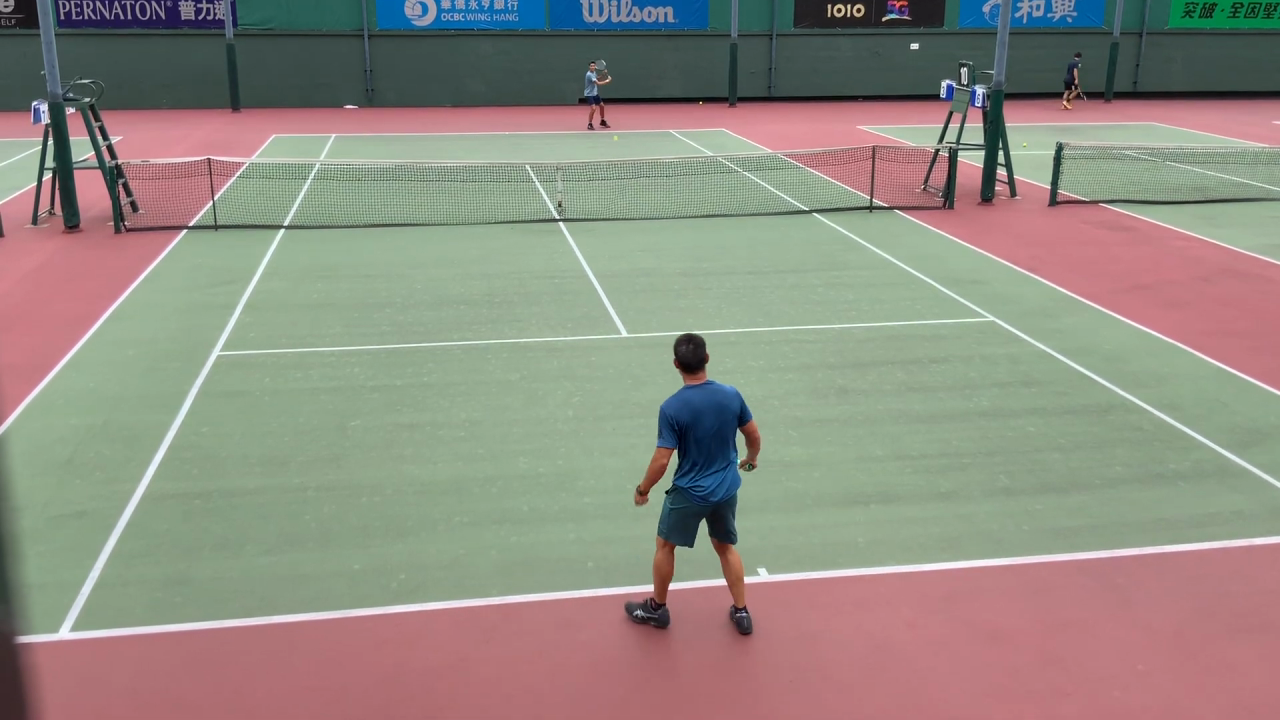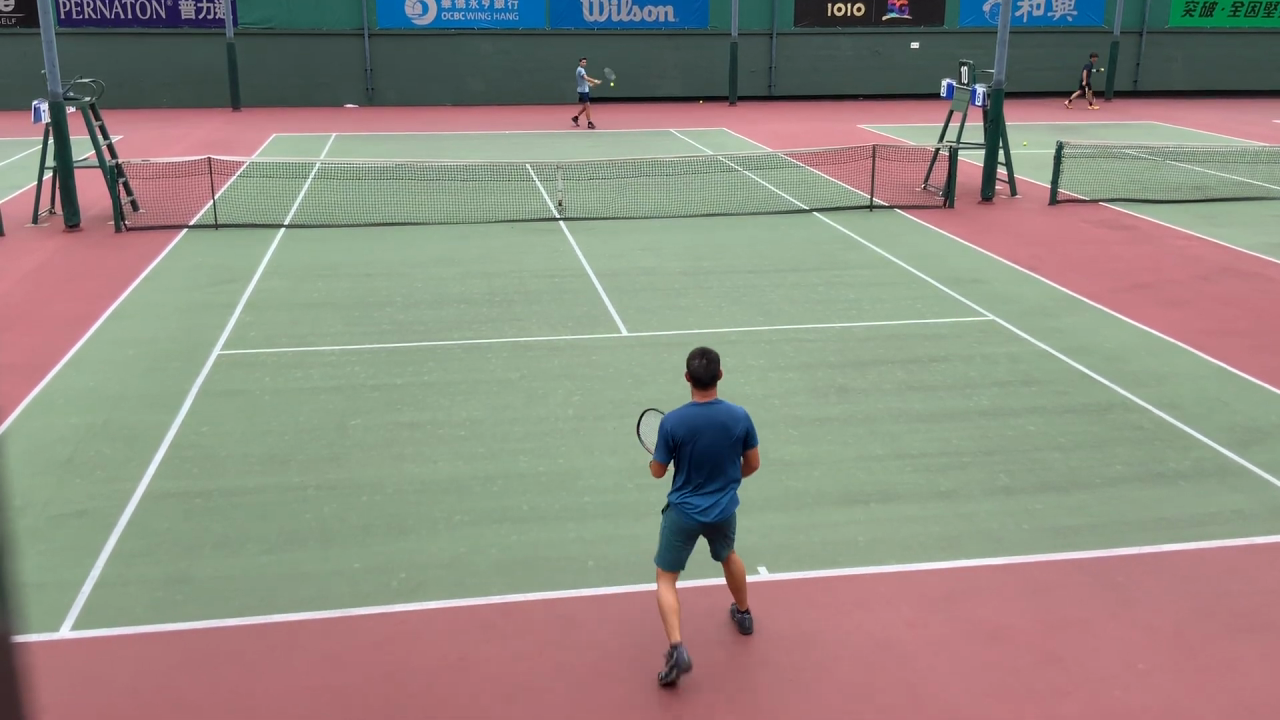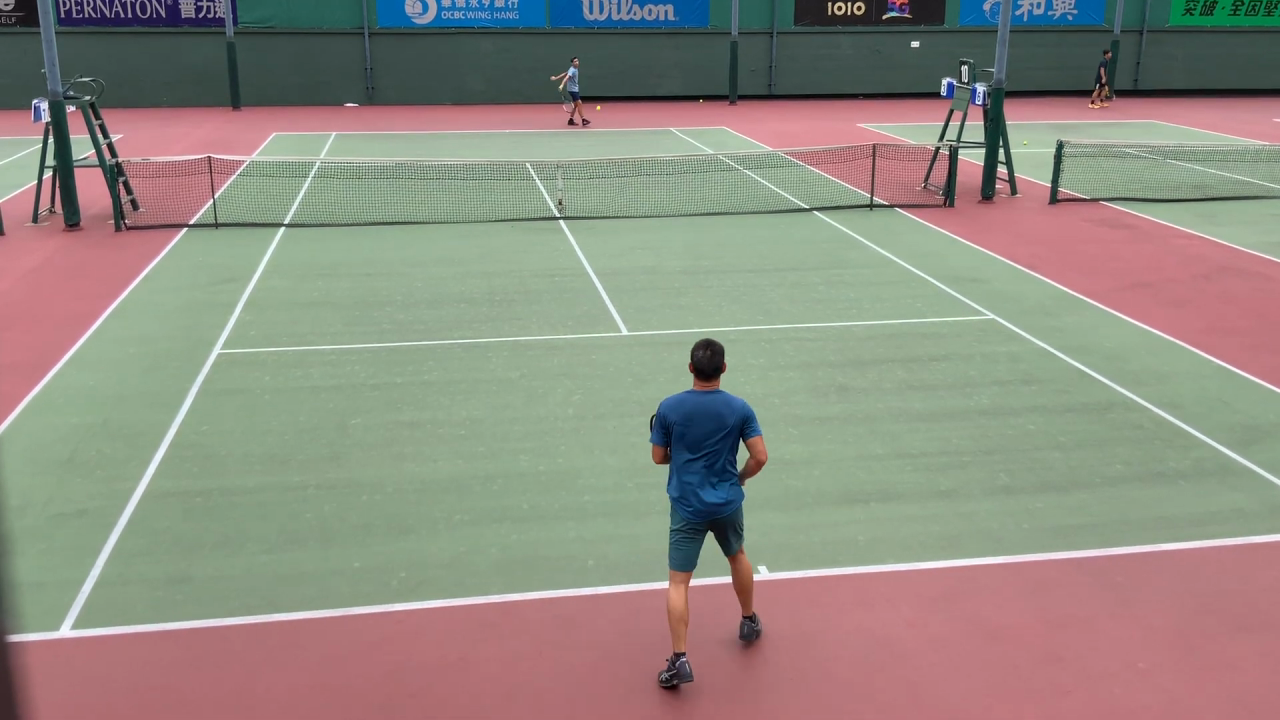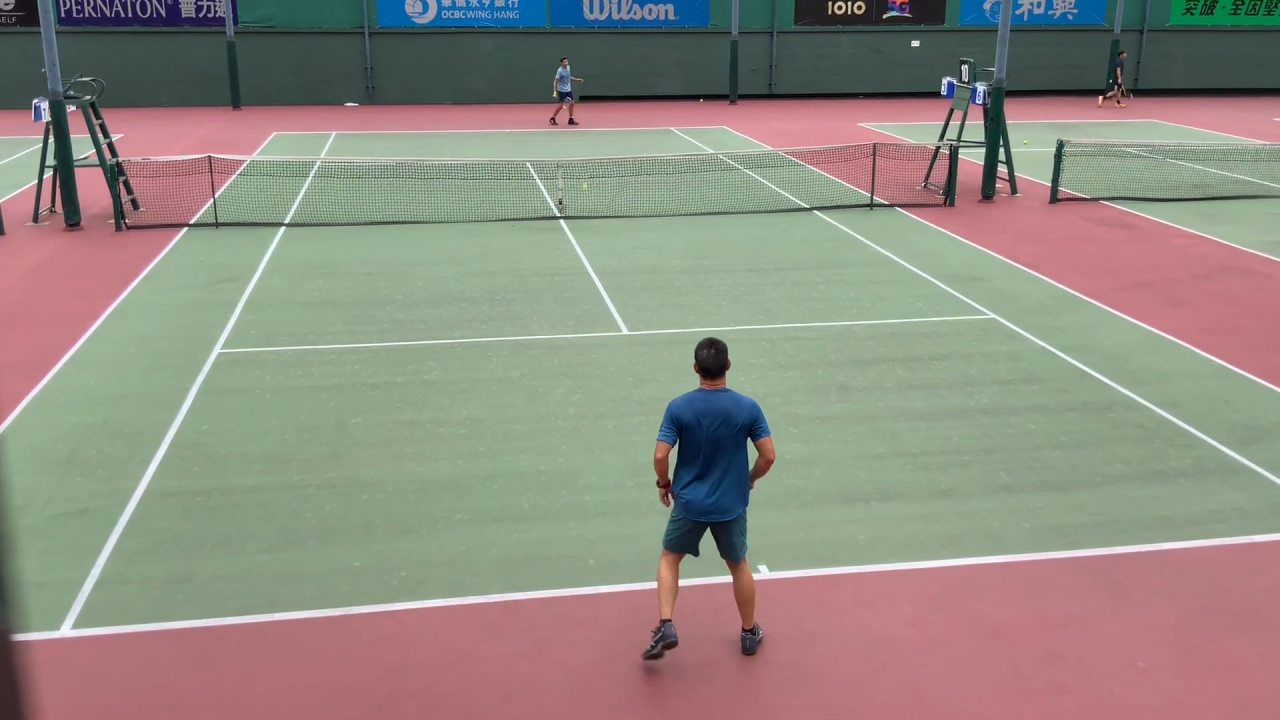
dt=0.3s
person 1, frame 1
left shoulder: (672, 408)
right shoulder: (732, 396)
left elbow: (662, 460)
right elbow: (754, 437)
left wrist: (643, 487)
right wrist: (752, 458)
left hip: (689, 495)
right hip: (726, 490)
left knee: (666, 546)
right knee: (726, 549)
left ankle: (657, 607)
right ankle: (741, 612)
person 1, frame 2
left shoulder: (673, 421)
right shoulder: (740, 417)
left elbow: (657, 471)
right elbow: (752, 464)
left wrist: (656, 459)
left hip: (683, 512)
right hip: (723, 509)
left knee: (666, 579)
right knee: (728, 557)
left ankle: (677, 650)
right ankle: (743, 613)
person 1, frame 3
left shoulder: (669, 408)
right shoulder: (739, 408)
left elbow: (658, 457)
right elbow: (760, 456)
right wrist: (739, 478)
left hip: (686, 508)
right hip: (726, 503)
left knee: (678, 582)
right knee: (737, 556)
left ankle: (679, 659)
right ankle: (748, 622)
person 1, frame 4
left shoulder: (678, 407)
right shoulder: (747, 407)
left elbow: (660, 457)
right elbow: (769, 455)
left wrist: (664, 484)
right wrist: (750, 480)
left hip: (689, 504)
right hip: (731, 505)
left knee: (669, 558)
right knee: (739, 565)
left ankle: (665, 626)
right ankle: (749, 633)
